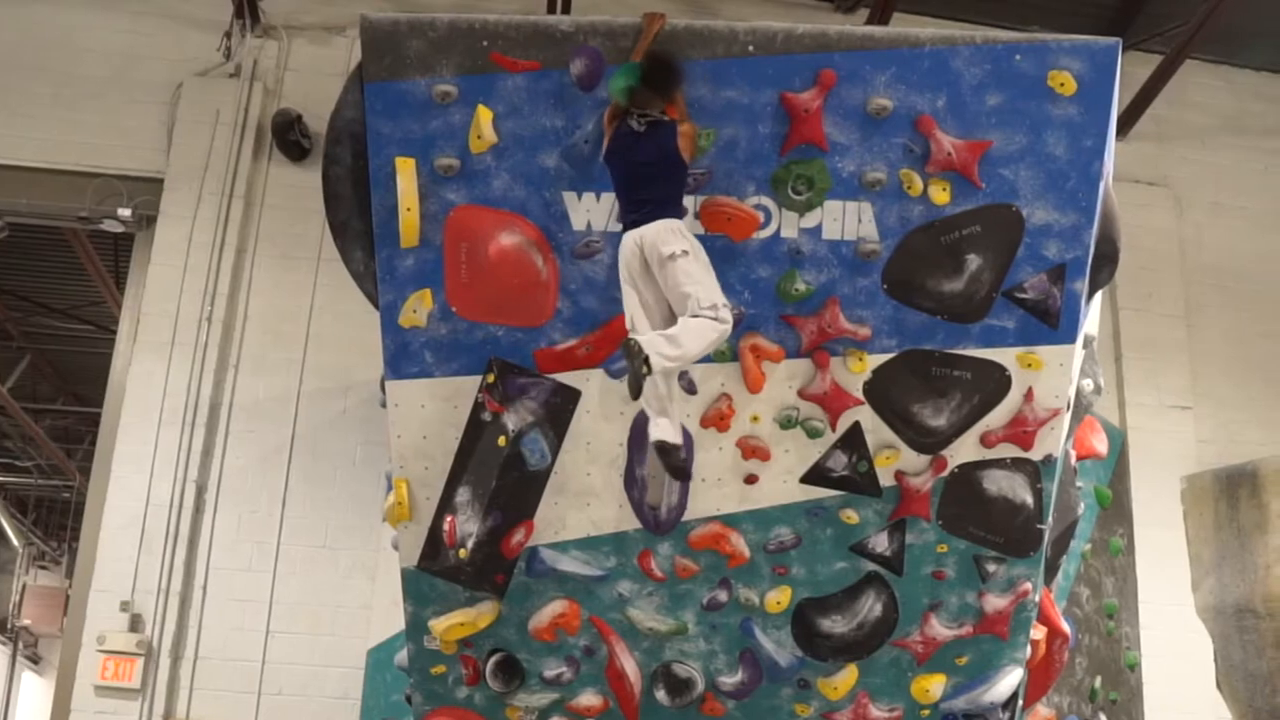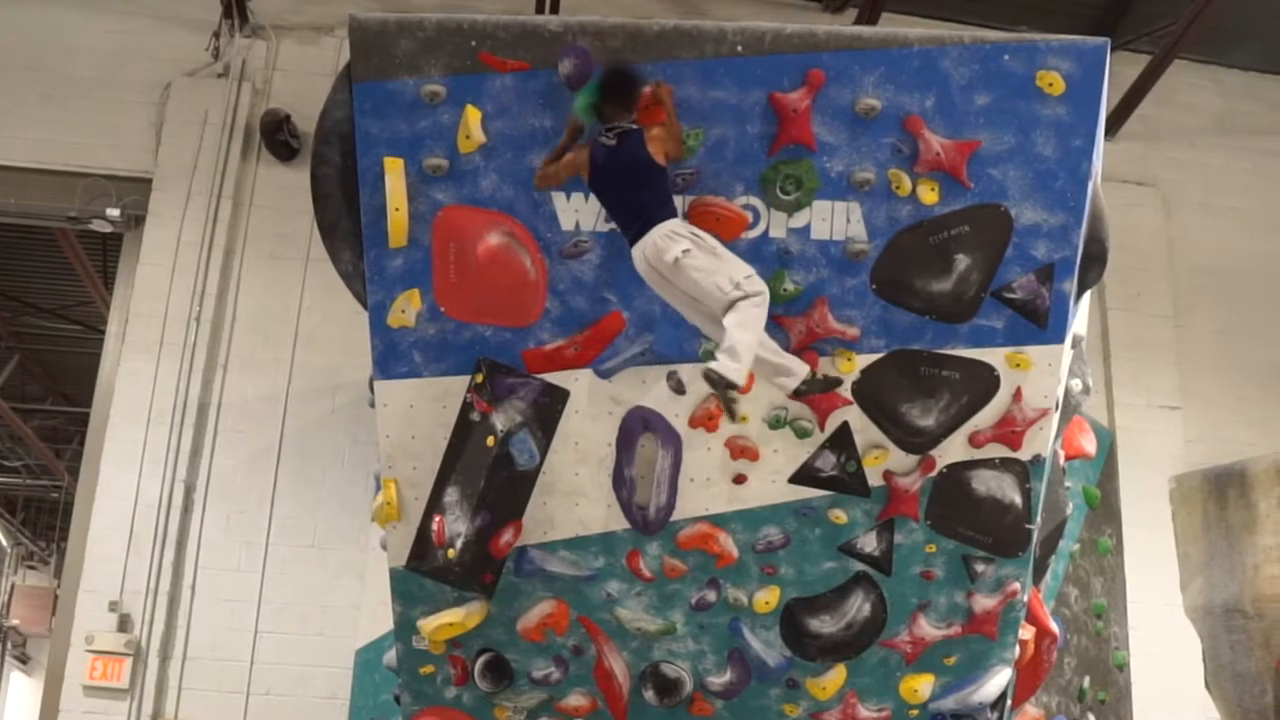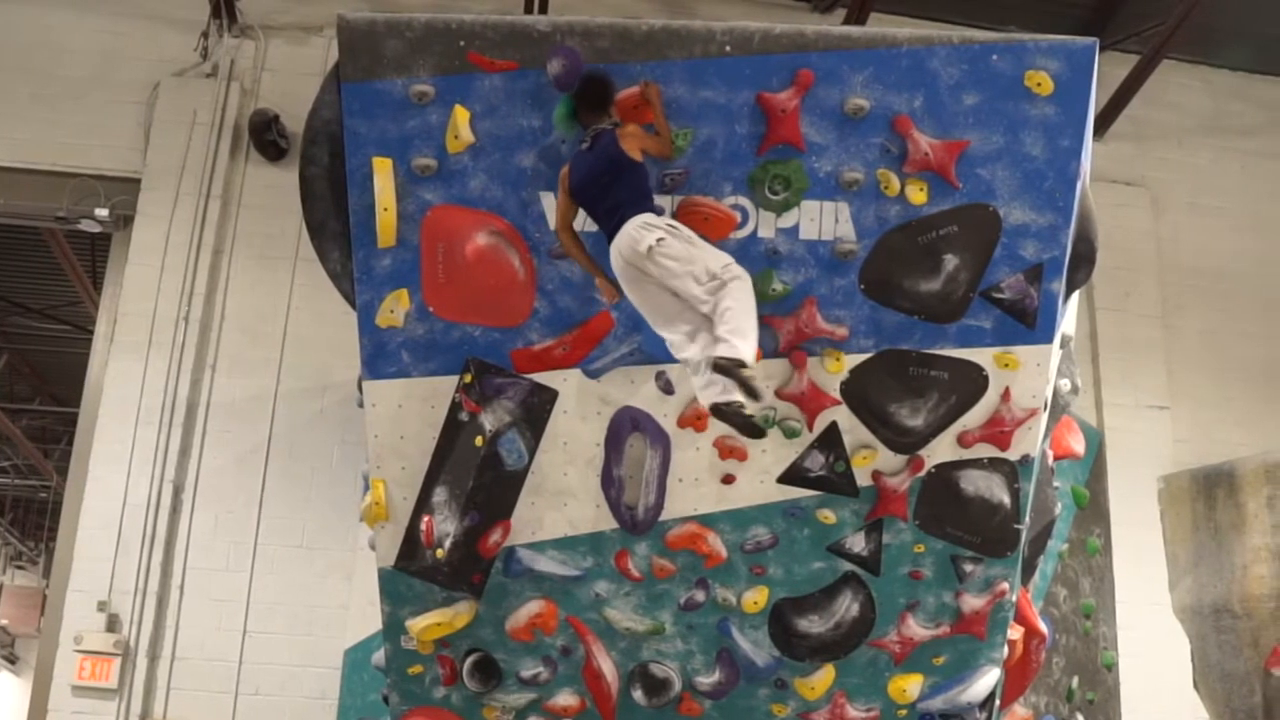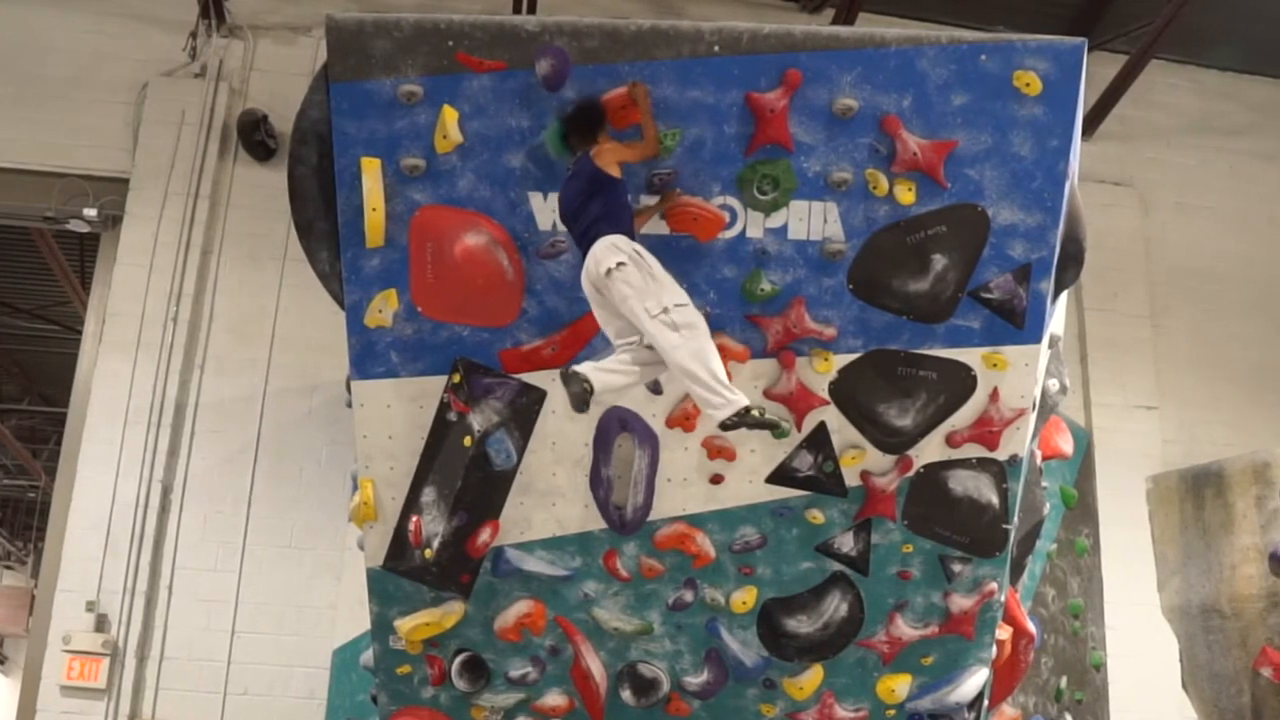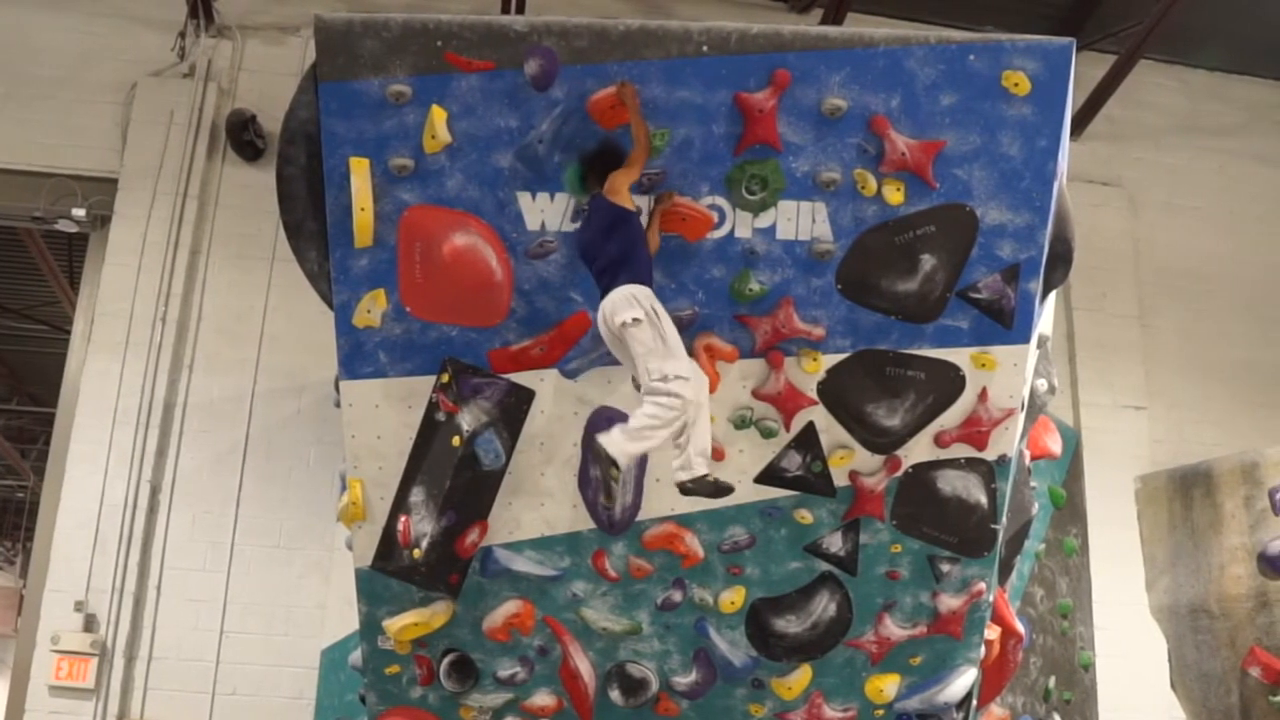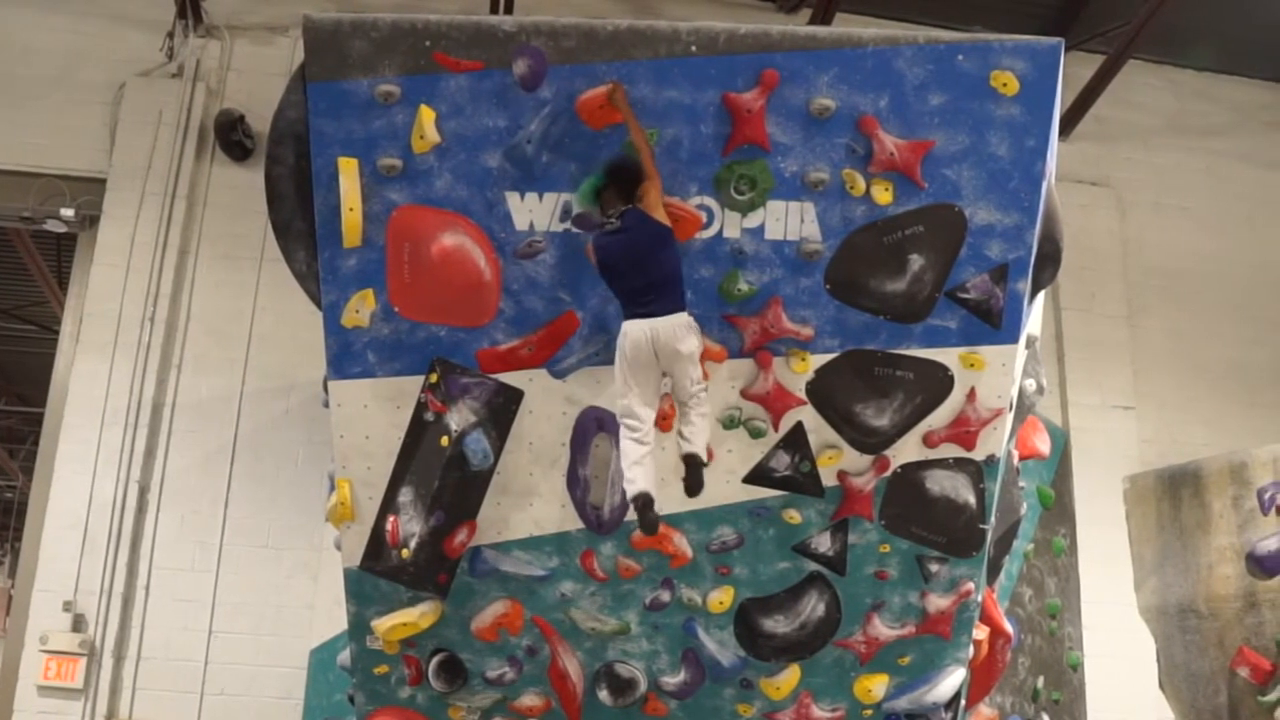
dt=0.7s
person 1, frame 1
left shoulder: (614, 128)
right shoulder: (680, 132)
left elbow: (624, 88)
right wrist: (679, 113)
left hip: (630, 243)
right hip: (668, 234)
left knee: (656, 349)
right knee: (713, 321)
left ankle: (666, 438)
right ankle: (646, 351)
person 1, frame 2
left shoulder: (584, 156)
right shoulder: (652, 137)
left elbow: (541, 178)
right elbow: (678, 151)
left wrist: (570, 138)
right wrist: (668, 105)
left hip: (642, 254)
right hip: (670, 236)
left knee: (726, 322)
right knee: (751, 292)
left ankle: (796, 377)
right ankle: (727, 371)
person 1, frame 3
left shoulder: (570, 171)
right shoulder: (627, 134)
left elbow: (563, 231)
right elbow: (666, 149)
left wrist: (598, 276)
right wrist: (656, 106)
left hip: (619, 251)
right hip: (646, 230)
left knee: (690, 329)
right knee: (731, 280)
left ankle: (724, 399)
right ankle: (733, 355)
person 1, frame 4
left shoulder: (569, 191)
right shoulder: (604, 154)
right elbow: (651, 147)
left wrist: (658, 206)
right wrist: (643, 106)
left hip: (592, 269)
right hip: (616, 254)
left knee: (651, 346)
right knee: (681, 324)
left ankle: (586, 375)
right ankle: (730, 407)
person 1, frame 5
left shoulder: (585, 231)
right shoulder: (614, 186)
right elbow: (643, 148)
left wrist: (658, 211)
right wrist: (632, 107)
left hip: (610, 310)
right hip: (632, 302)
left knee: (691, 383)
right knee: (677, 390)
left ankle: (693, 470)
right ankle: (613, 447)
person 1, frame 6
left shoulder: (597, 244)
right shoulder: (651, 209)
right elbow: (647, 158)
right wrist: (624, 108)
left hip: (633, 333)
right hip: (675, 326)
left knee: (635, 419)
right knee: (692, 397)
left ankle: (641, 491)
right ankle: (693, 450)
